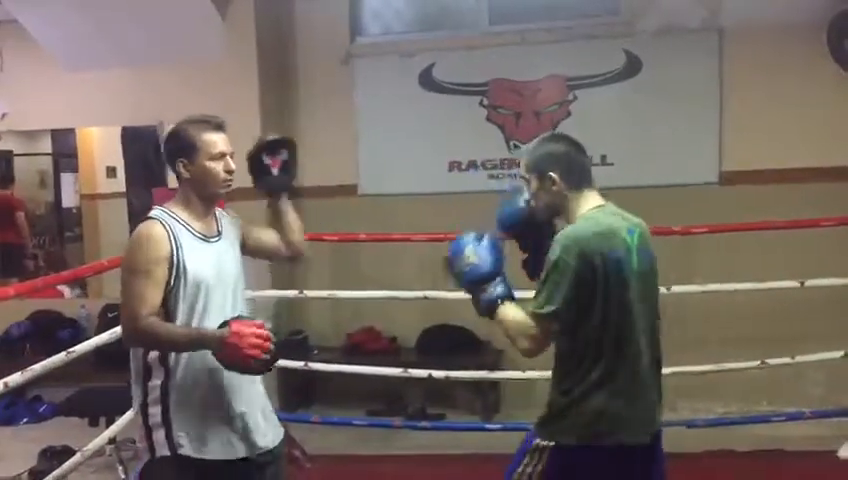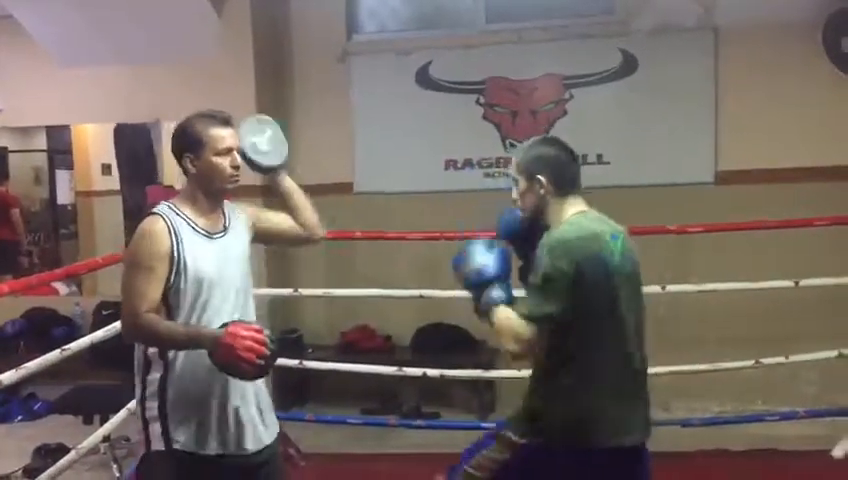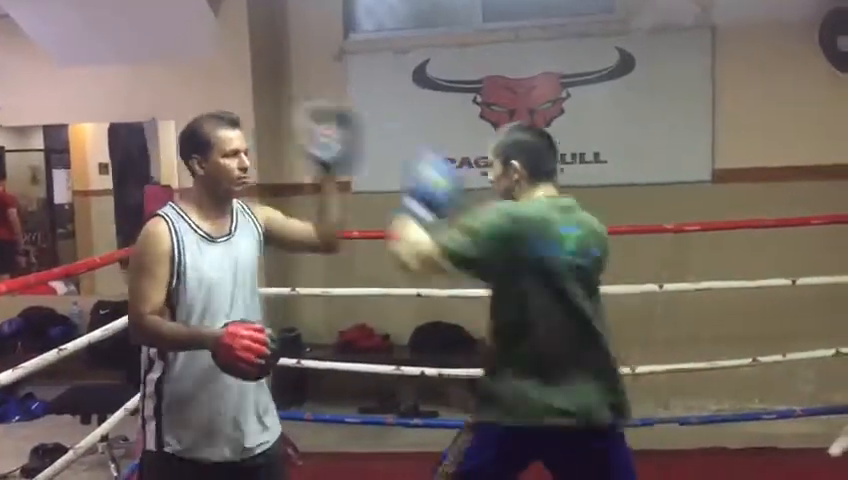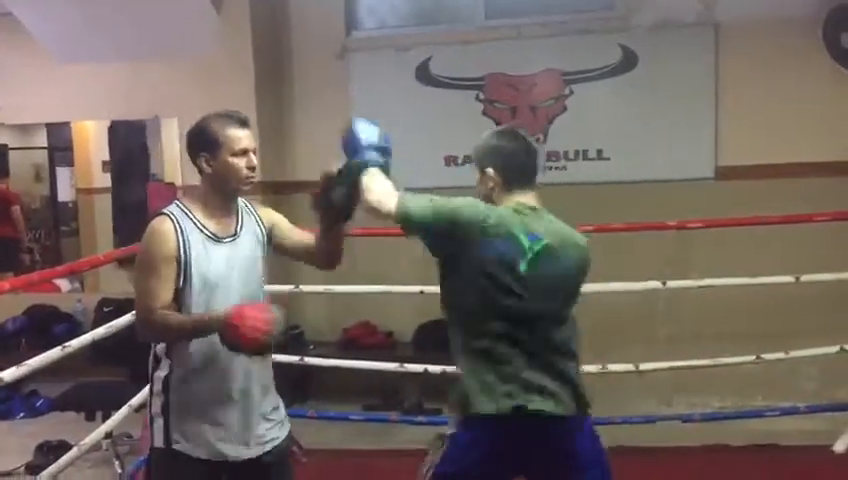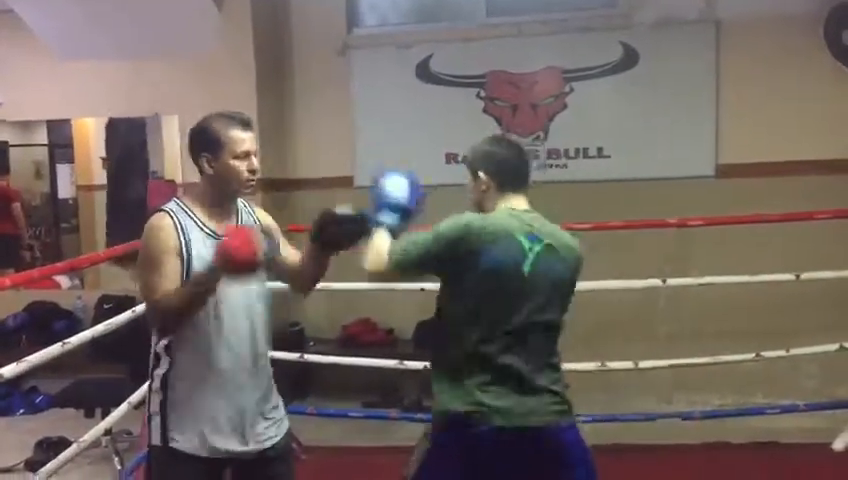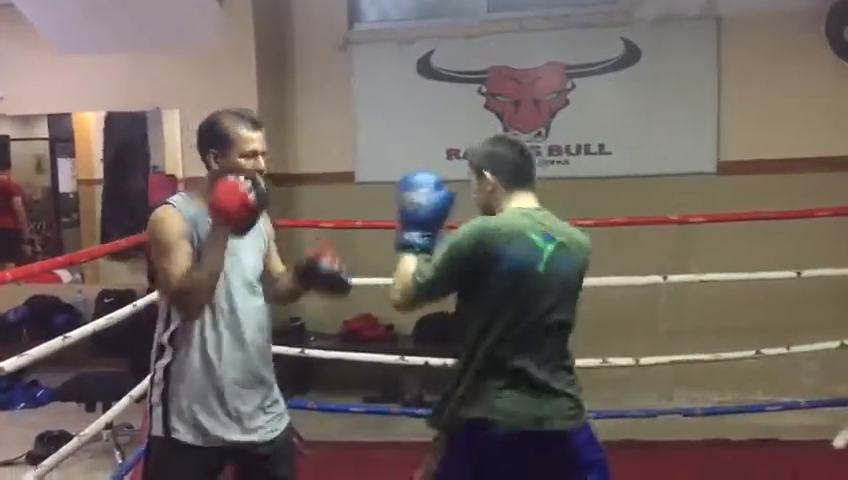
dt=0.1s
person 1, frame 1
left shoulder: (229, 225)
right shoulder: (155, 235)
left elbow: (294, 248)
right elbow: (137, 327)
left wrist: (278, 193)
right wrist: (215, 339)
right hip: (182, 424)
person 1, frame 2
left shoulder: (240, 218)
right shoulder: (158, 230)
left elbow: (311, 231)
right elbow: (136, 322)
left wrist: (277, 173)
right wrist: (209, 339)
right hip: (181, 420)
person 1, frame 3
left shoulder: (253, 218)
right shoulder: (162, 232)
left elbow: (326, 239)
right elbow: (142, 324)
left wrist: (328, 174)
right wrist: (212, 339)
right hip: (182, 423)
person 1, frame 4
left shoulder: (258, 218)
right shoulder: (166, 230)
left elbow: (324, 256)
right elbow: (150, 322)
left wrist: (333, 216)
right wrist: (219, 323)
right hip: (188, 417)
person 1, frame 5
left shoulder: (256, 218)
right shoulder: (167, 227)
left elbow: (299, 278)
right elbow: (163, 316)
left wrist: (324, 245)
right wrist: (217, 269)
right hip: (188, 415)
person 1, frame 6
left shoulder: (256, 215)
right shoulder: (172, 219)
left elbow: (276, 288)
right elbow: (187, 303)
left wrist: (309, 274)
right wrist: (221, 231)
left hip: (256, 399)
right hip: (191, 404)
person 2, frame 1
left shoulder: (576, 241)
right shoulder: (634, 229)
left elbow: (531, 339)
left wrist: (489, 290)
right wrist: (538, 246)
left hip: (580, 427)
right hip: (640, 420)
person 2, frame 2
left shoulder: (562, 244)
right shoulder: (617, 238)
left elbow: (523, 342)
left wrist: (490, 295)
right wrist: (531, 257)
left hip: (553, 428)
right hip: (622, 426)
person 2, frame 3
left shoulder: (508, 220)
right shoulder: (593, 231)
left elbow: (413, 255)
left wrist: (417, 204)
left hip: (518, 410)
right hip: (593, 410)
person 2, frame 4
left shoulder: (468, 220)
right shoulder: (574, 246)
left elbow: (382, 201)
left wrist: (368, 159)
left hip: (495, 415)
right hip: (563, 413)
person 2, frame 5
left shoulder: (468, 233)
right shoulder: (568, 249)
left elbow: (377, 265)
left wrist: (386, 220)
left hip: (473, 419)
right hip: (546, 416)
person 2, frame 6
left shoulder: (481, 236)
right shoulder: (576, 244)
left elbow: (402, 297)
left wrist: (414, 235)
left hip: (486, 420)
right hip: (559, 418)
